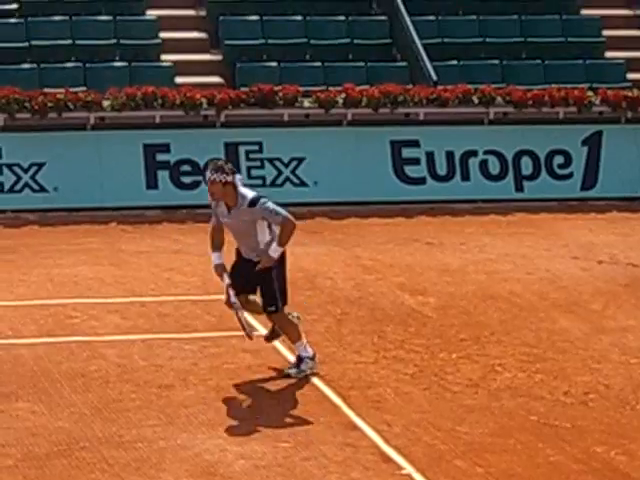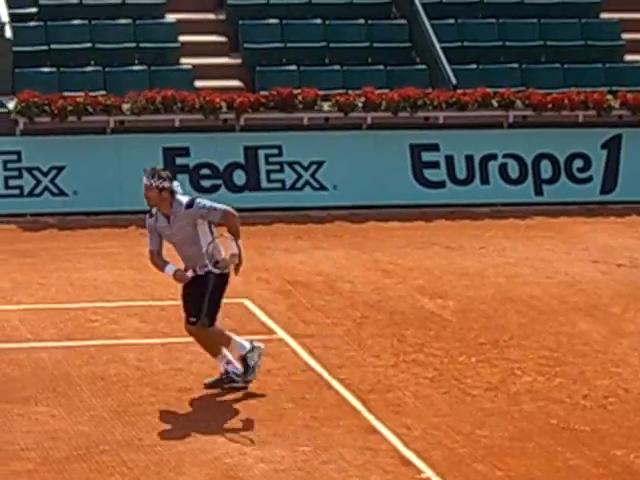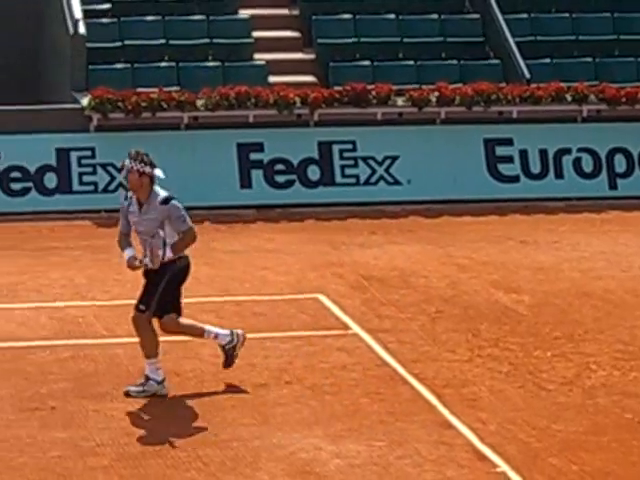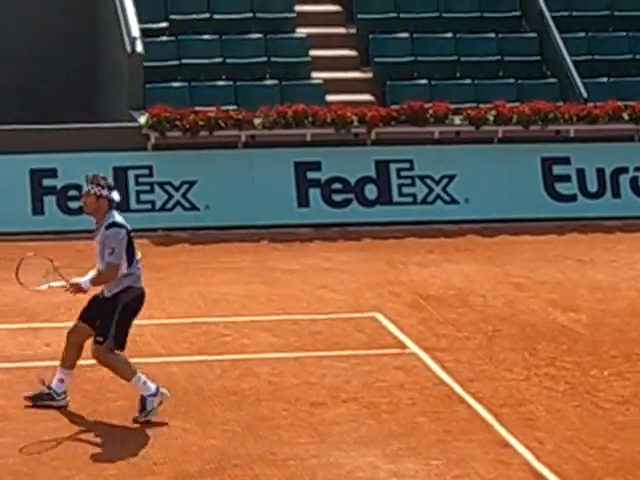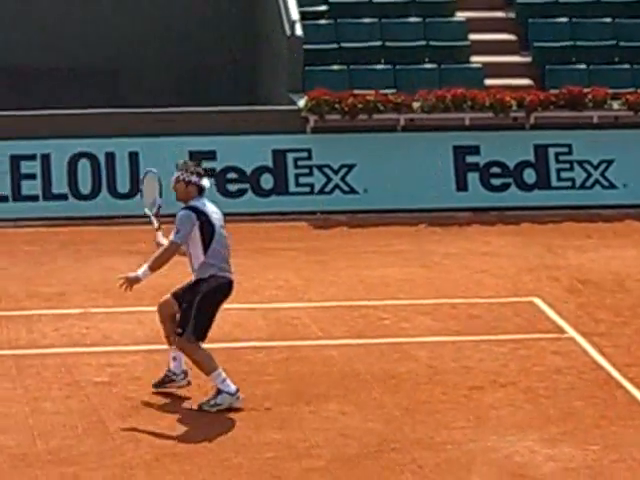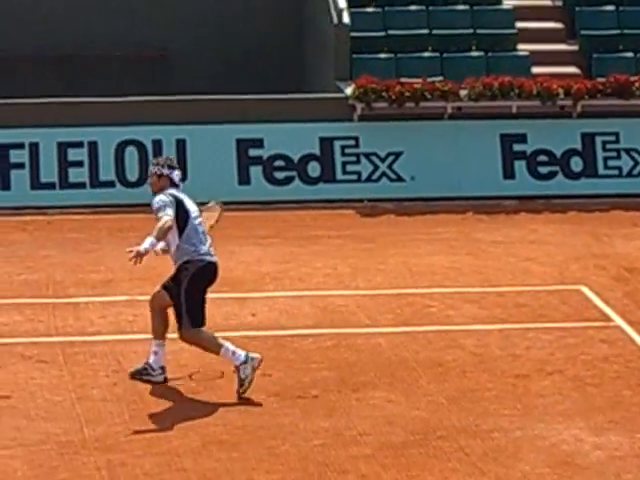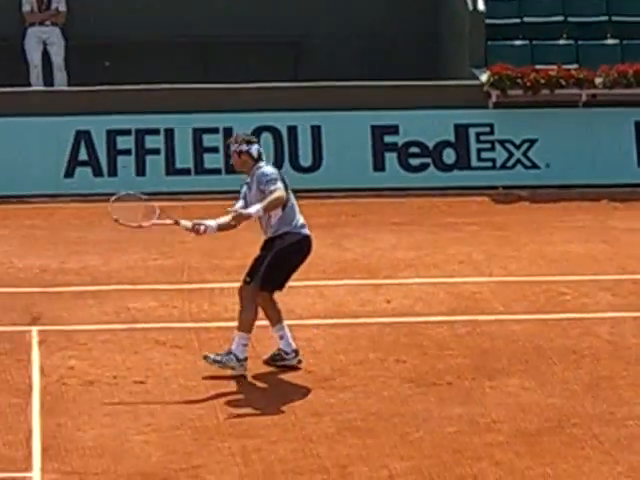
dt=0.3s
person 1, frame 1
left shoulder: (253, 203)
right shoulder: (217, 203)
left elbow: (289, 224)
right elbow: (216, 229)
left wrist: (274, 254)
right wrist: (216, 260)
left hip: (267, 259)
right hip: (246, 256)
left knee: (275, 313)
right knee: (235, 301)
left ankle: (306, 355)
right ankle: (281, 320)
person 1, frame 2
left shoulder: (191, 207)
right shoulder: (154, 220)
left elbow: (231, 216)
right elbow: (154, 255)
left wrist: (235, 249)
right wrist: (172, 270)
left hip: (213, 271)
right hip: (192, 272)
left knee: (198, 327)
right knee: (194, 328)
left ankle: (247, 350)
right ankle: (234, 372)
person 1, frame 3
left shoulder: (166, 203)
right shoulder: (128, 201)
left elbow: (189, 237)
right elbow: (123, 236)
left wrist: (160, 257)
right wrist: (129, 255)
left hip: (170, 268)
right hip: (154, 268)
left knee: (140, 319)
right knee: (169, 324)
left ankle: (155, 379)
right ankle: (227, 338)
person 1, frame 4
left shoulder: (114, 229)
right shoulder: (103, 224)
left elbow: (111, 273)
left wrist: (83, 283)
right wrist: (85, 281)
left hip: (126, 294)
right hip: (111, 293)
left knee: (103, 350)
right knee: (75, 335)
left ankle: (150, 393)
right ankle: (58, 391)
person 1, frame 5
left shoulder: (187, 213)
right shoulder: (210, 209)
left elbow: (168, 251)
left wrist: (141, 274)
right wrist: (172, 244)
left hip: (212, 284)
right hip: (215, 281)
left knee: (189, 343)
right knee: (165, 308)
left ankle: (227, 391)
right ankle: (177, 371)
person 1, frame 6
left shoulder: (164, 198)
right shoulder: (183, 200)
left elbow: (166, 223)
left wrist: (147, 246)
right wrist: (164, 246)
left hip: (195, 267)
right hip: (201, 265)
left knee: (189, 333)
right knee: (157, 302)
left ankle: (243, 361)
right ankle: (155, 367)
person 1, frame 7
left shoulder: (265, 173)
right shoulder: (249, 184)
left elbow: (281, 197)
right elbow: (234, 219)
left wrist: (253, 211)
right wrist: (208, 226)
left hip: (290, 240)
right hip: (286, 241)
left knee: (248, 292)
right knee: (262, 295)
left ankle: (238, 356)
right ankle: (288, 350)
